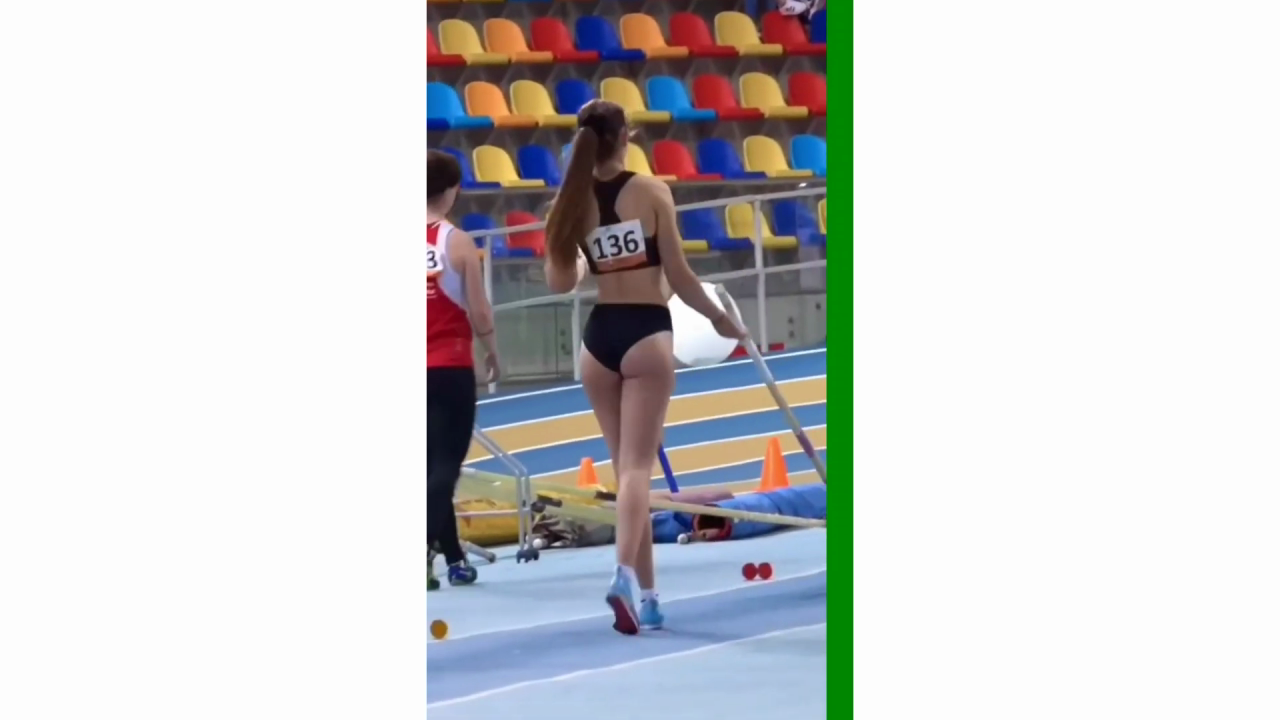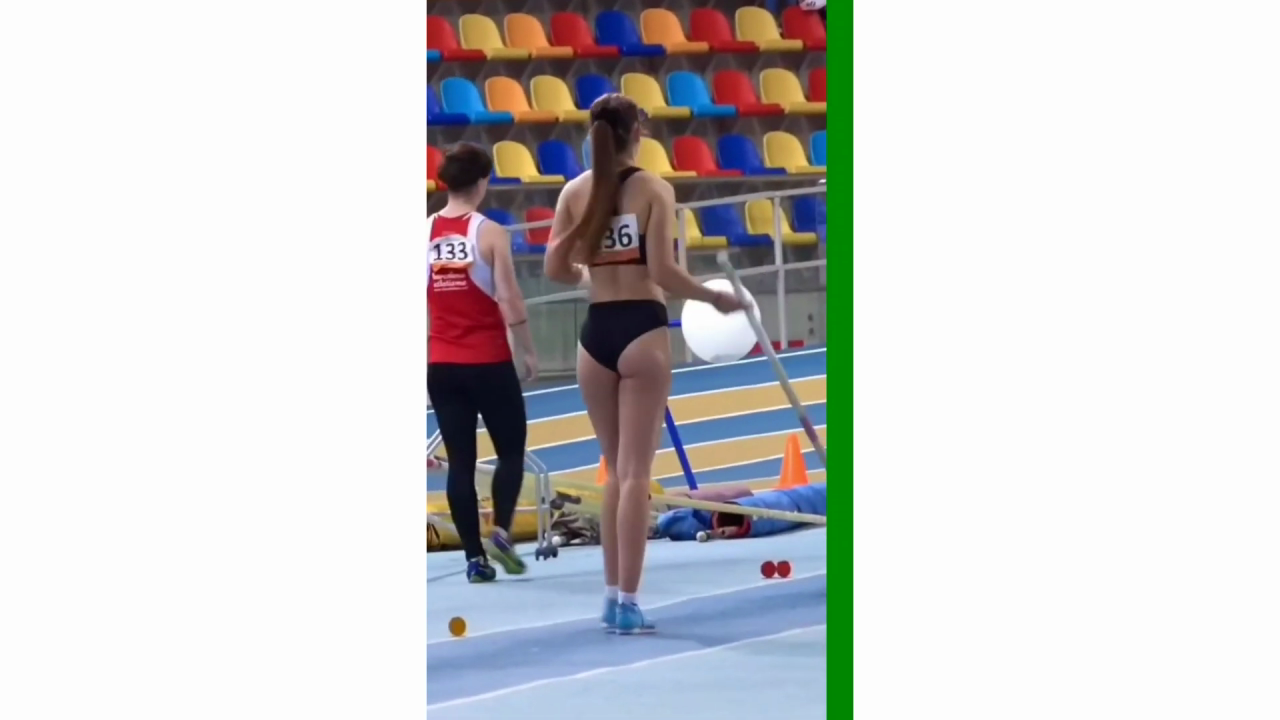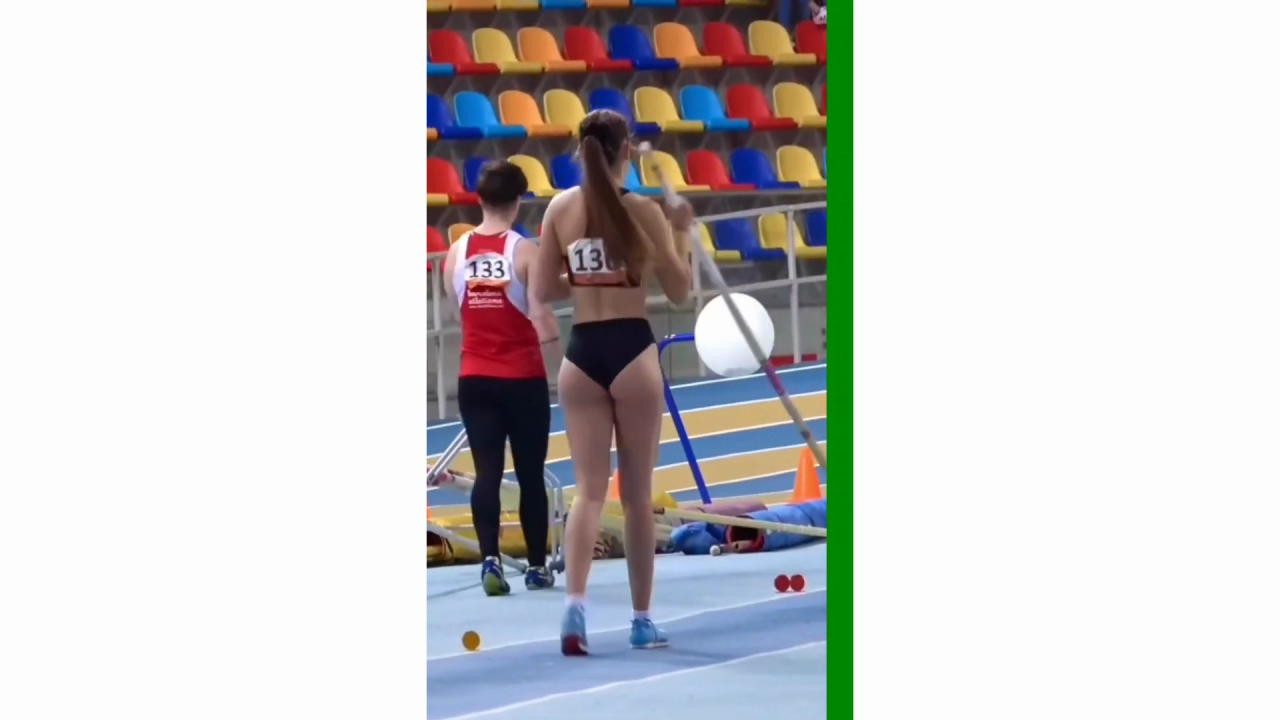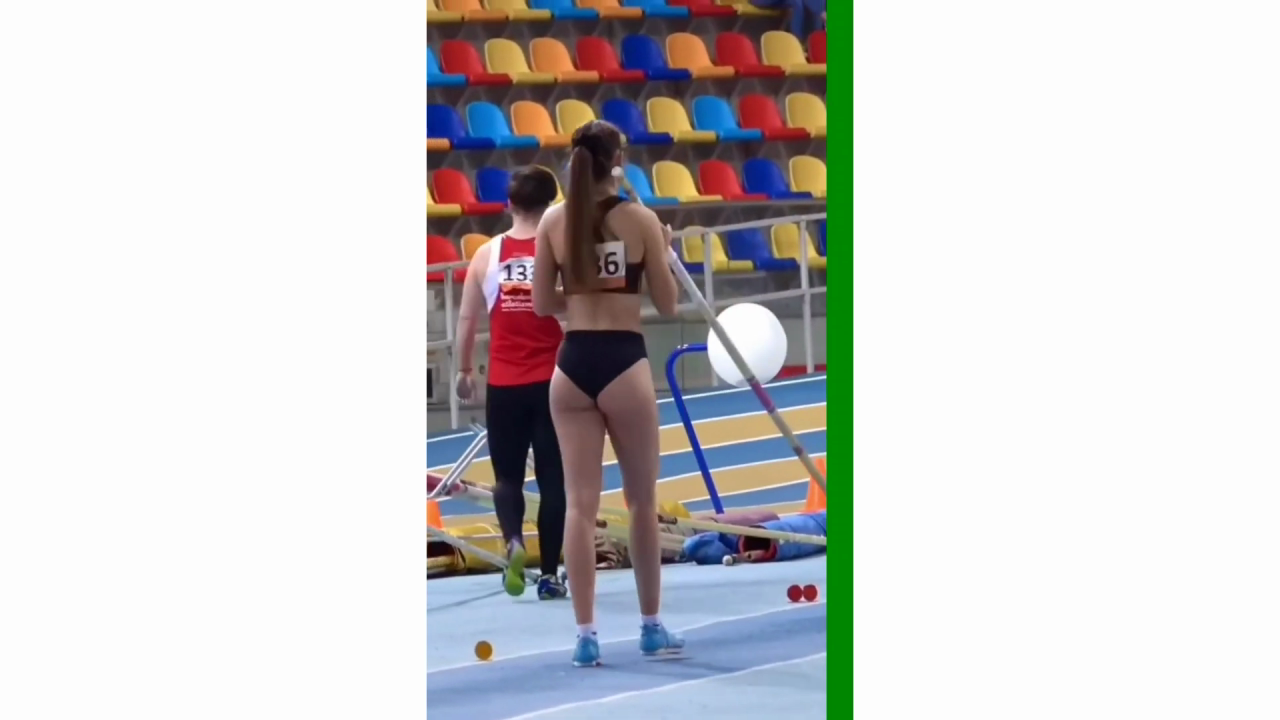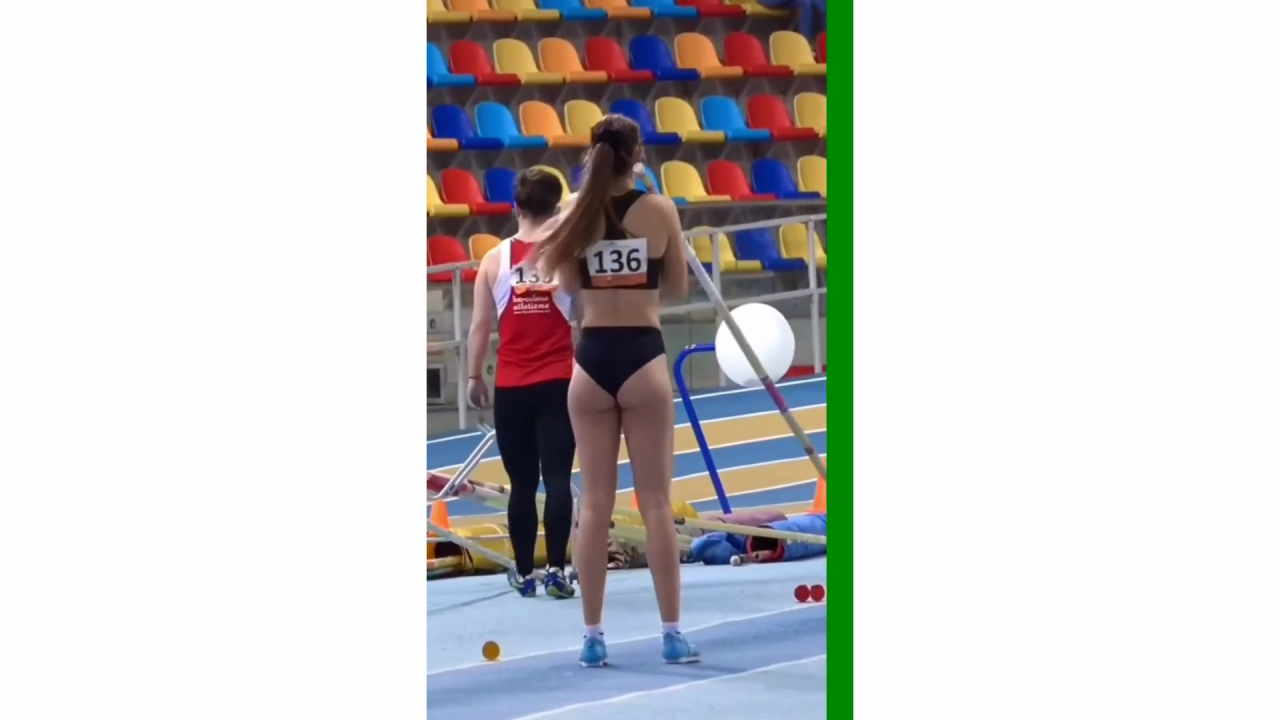
dt=0.3s
person 1, frame 1
left shoulder: (570, 199)
right shoulder: (653, 191)
left elbow: (559, 282)
right elbow: (678, 275)
right wrist: (719, 317)
left hip: (600, 337)
right hip: (647, 334)
left knee: (626, 469)
right knee: (639, 466)
left ankle: (644, 595)
right ankle: (626, 577)
person 1, frame 2
left shoulder: (574, 191)
right shoulder: (654, 189)
left elbow: (556, 269)
right elbow: (663, 273)
right wrist: (715, 296)
left hip: (596, 334)
right hip: (642, 331)
left knee: (616, 470)
right knee: (636, 473)
left ankle: (611, 591)
right ankle: (628, 602)
person 1, frame 3
left shoulder: (559, 208)
right shoulder: (644, 209)
left elbow: (542, 290)
right elbow: (678, 290)
right wrist: (681, 231)
left hip: (582, 352)
right hip: (631, 351)
left knee: (589, 490)
right knee: (637, 492)
left ankle: (575, 607)
right ankle: (641, 619)
person 1, frame 4
left shoulder: (554, 219)
right shoulder: (641, 218)
left elbow: (543, 305)
right elbow: (667, 304)
left hip: (573, 365)
right hip: (624, 363)
left knee: (581, 503)
right knee: (642, 500)
left ankle: (586, 635)
right ankle: (651, 622)
person 1, frame 5
left shoulder: (574, 210)
right shoulder: (660, 210)
right elbow: (677, 288)
left hip: (592, 360)
right hip: (643, 357)
left knee: (595, 503)
right knee: (656, 501)
left ankle: (593, 635)
right ankle: (672, 633)
person 2, frame 1
right shoulder: (457, 241)
right elbow: (477, 308)
right wrist: (491, 352)
left hip: (418, 370)
right hip: (450, 368)
left knee: (437, 462)
right knee: (445, 464)
left ankle: (455, 559)
right ankle: (428, 544)
person 2, frame 2
left shoulder: (426, 234)
right shoulder: (490, 233)
right elbow: (509, 300)
right wrist: (529, 352)
left hip: (442, 365)
right hip: (489, 363)
left knee: (460, 462)
right knee: (511, 454)
left ankle: (475, 556)
right ankle: (501, 531)
person 2, frame 3
left shoulder: (457, 252)
right shoulder: (524, 250)
right elbow: (542, 318)
left hip: (474, 379)
right hip: (522, 378)
left knee: (486, 474)
right knee: (531, 476)
left ankle: (491, 560)
right ankle: (537, 566)
person 2, frame 4
left shoulder: (486, 254)
left elbow: (467, 319)
left wrist: (463, 369)
left hip: (504, 384)
right hip: (552, 383)
left knee: (508, 479)
right knee: (551, 480)
left ankle: (513, 542)
right ankle: (549, 575)
person 2, frame 5
left shoulder: (494, 259)
left elbow: (480, 326)
left wrist: (474, 376)
left hip: (511, 386)
right hip: (558, 384)
left knee: (521, 484)
right knee: (557, 479)
left ankle: (524, 573)
right ankle: (555, 568)
